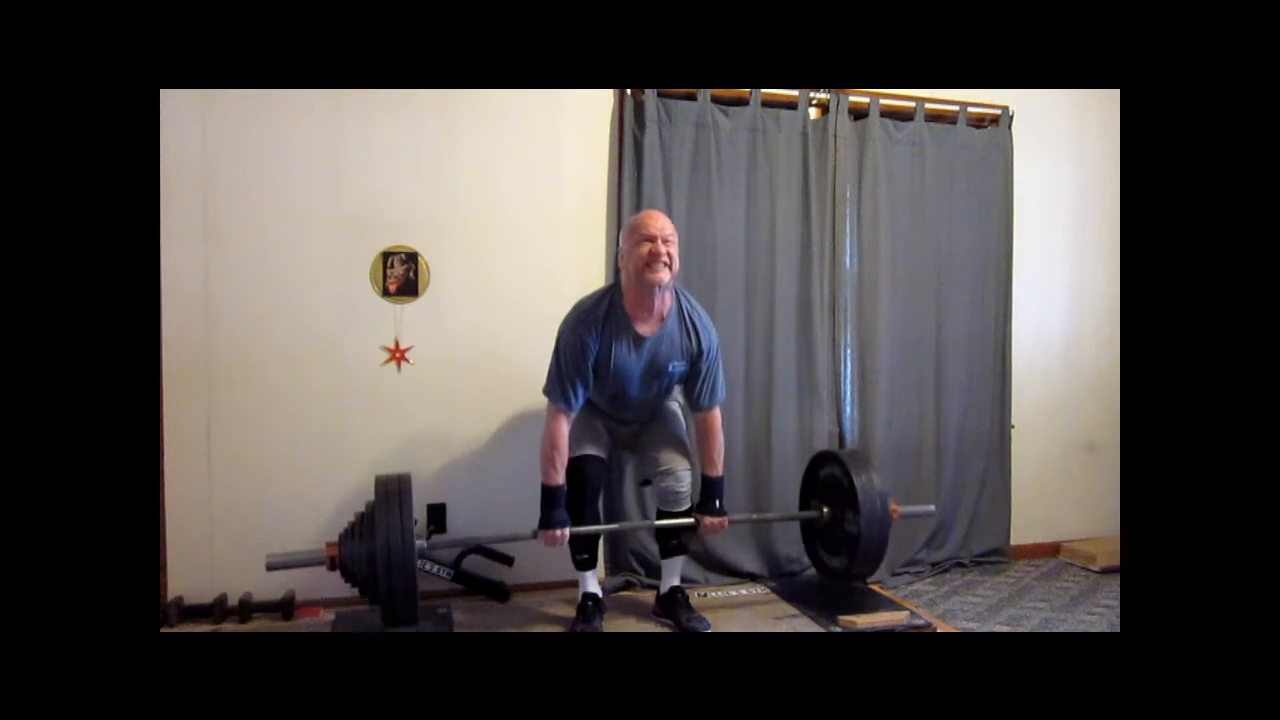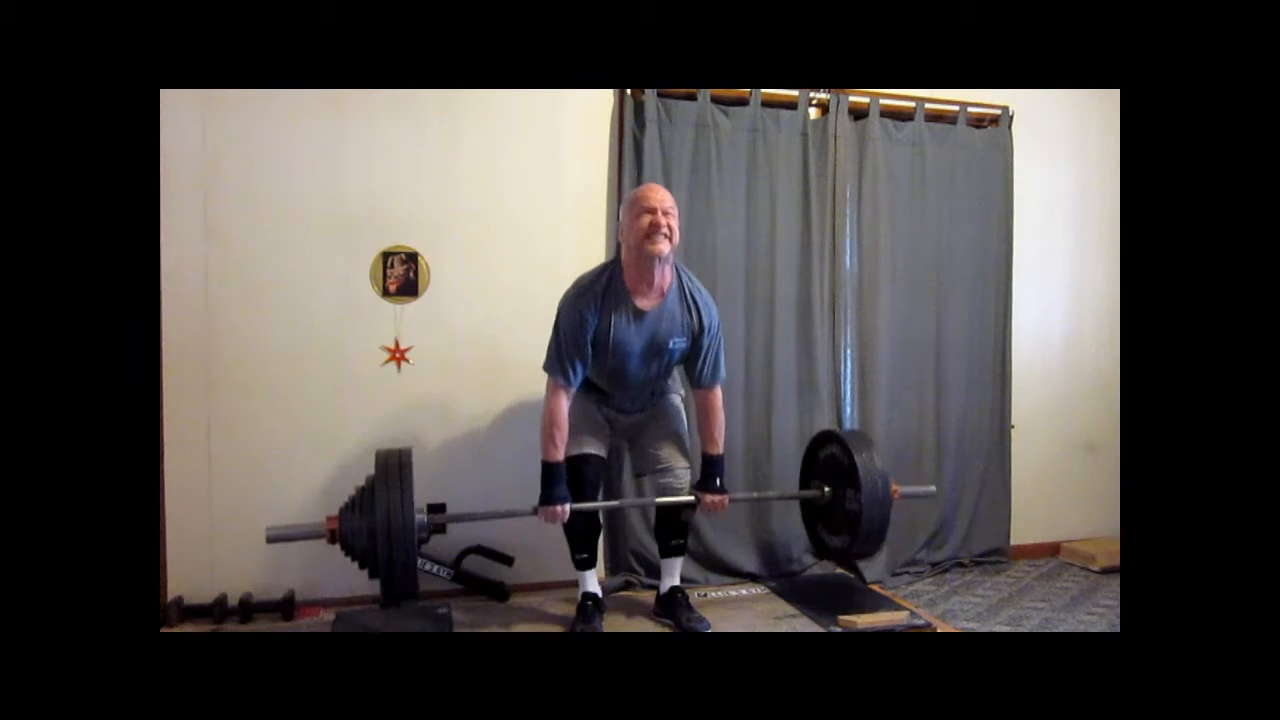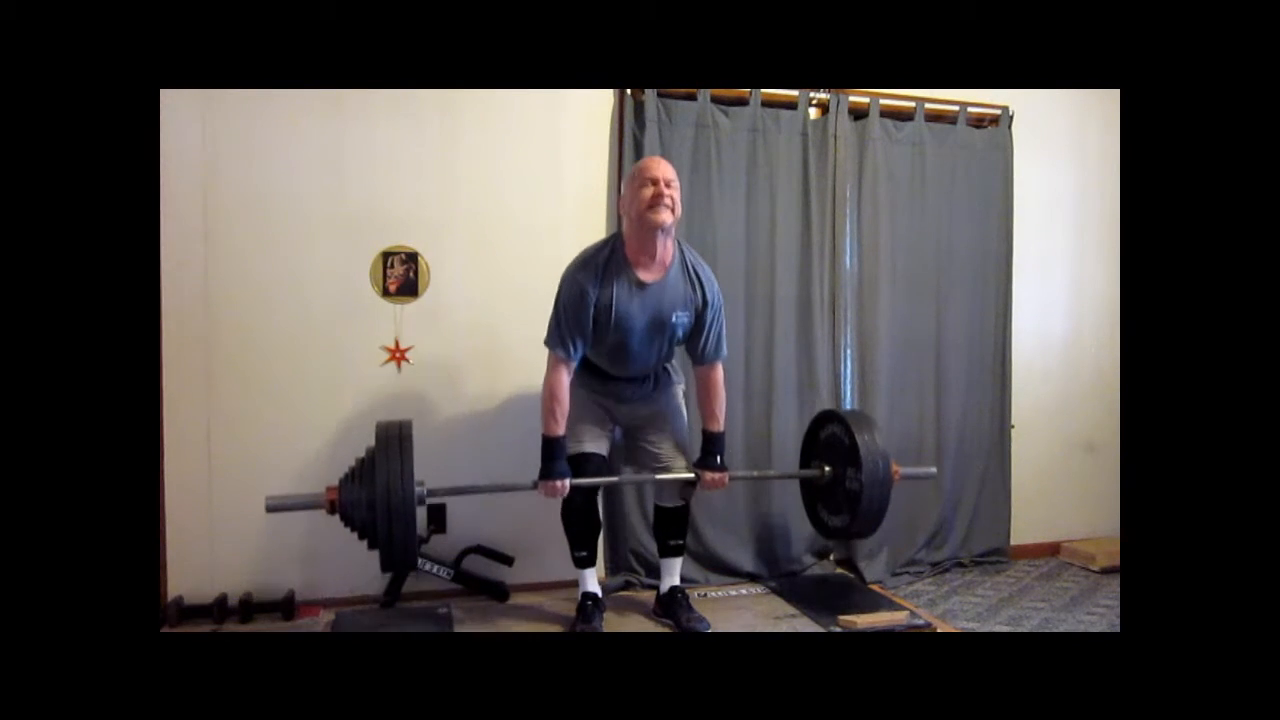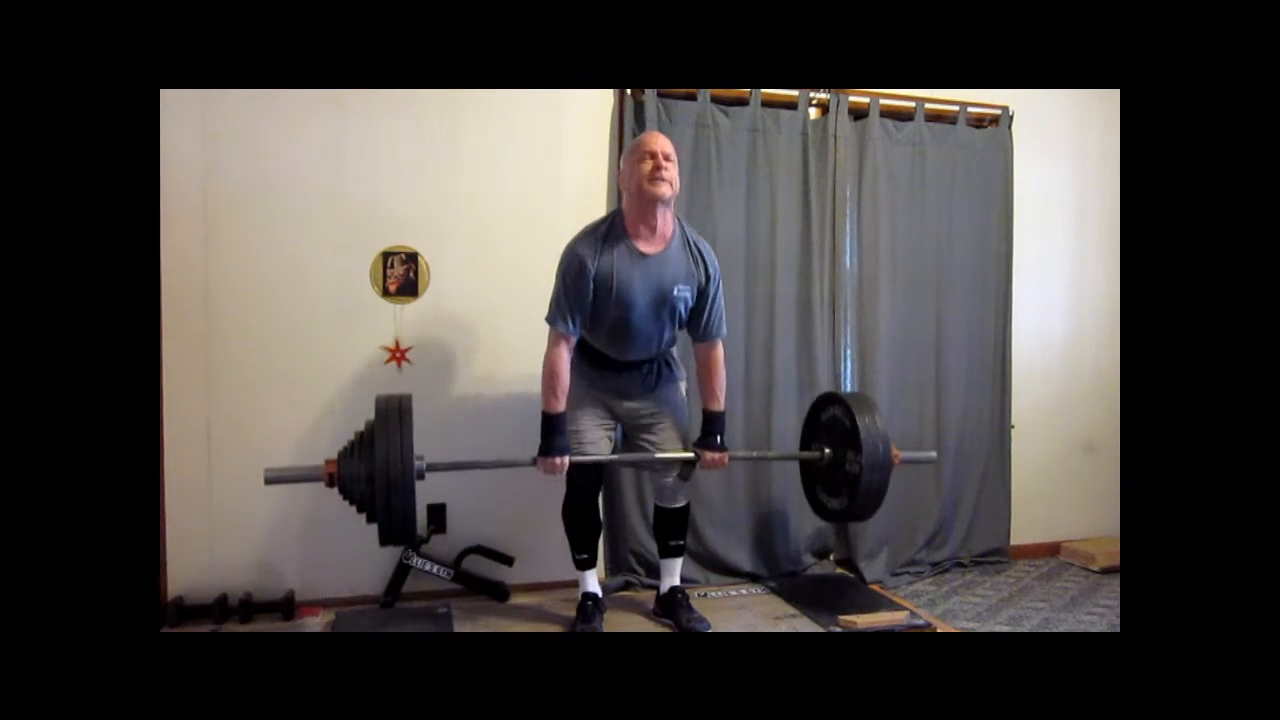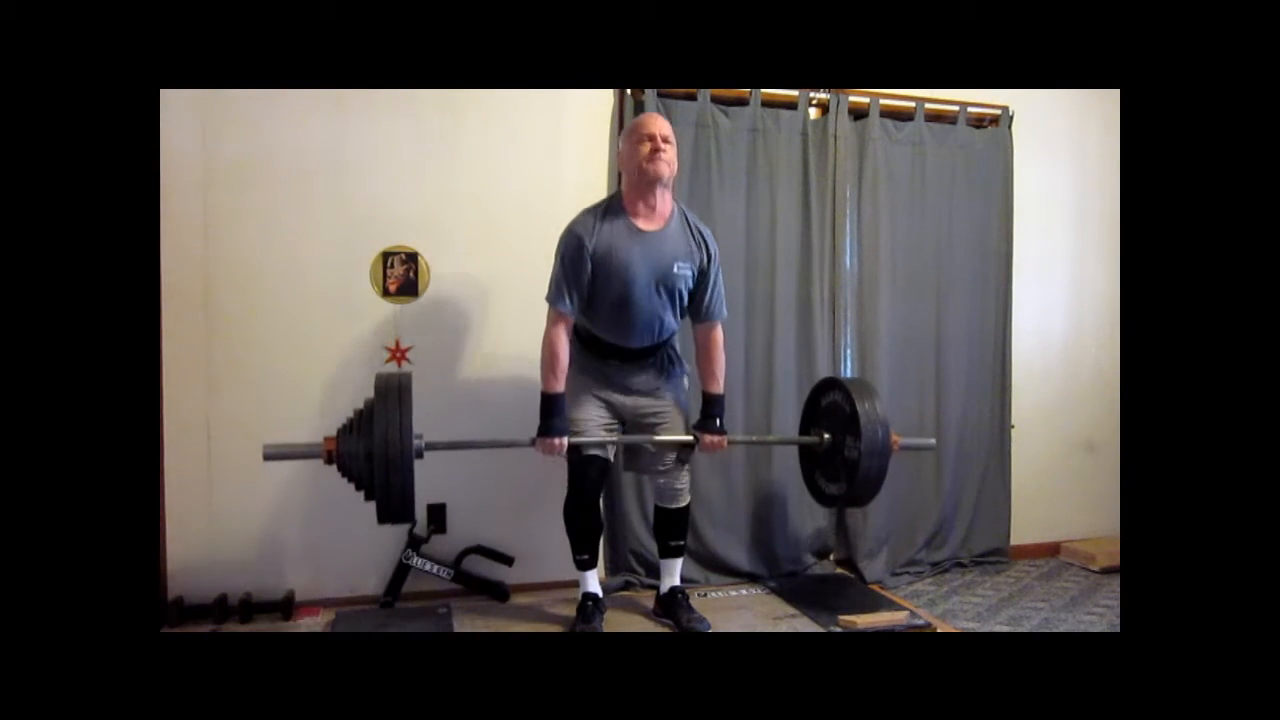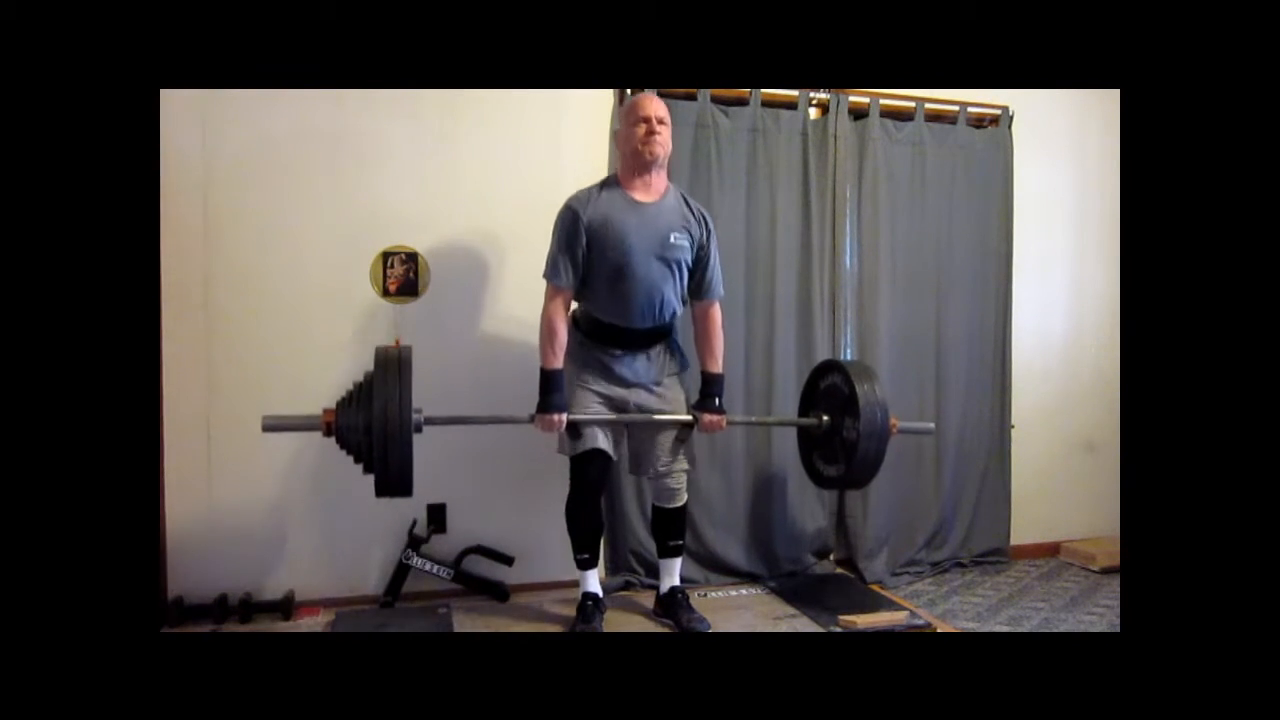
dt=0.2s
person 1, frame 1
left shoulder: (696, 325)
right shoulder: (587, 320)
left elbow: (707, 414)
right elbow: (560, 416)
left wrist: (713, 496)
right wrist: (552, 507)
left hip: (656, 409)
right hip: (592, 411)
left knee: (678, 481)
right knee: (584, 480)
left ankle: (670, 593)
right ankle: (590, 597)
person 1, frame 2
left shoulder: (697, 303)
right shoulder: (587, 297)
left elbow: (708, 392)
right elbow: (559, 392)
left wrist: (713, 475)
right wrist: (552, 484)
left hip: (656, 397)
right hip: (591, 397)
left knee: (677, 480)
right knee: (582, 481)
left ankle: (670, 593)
right ankle: (590, 596)
person 1, frame 3
left shoulder: (699, 279)
right shoulder: (587, 273)
left elbow: (709, 369)
right elbow: (560, 368)
left wrist: (714, 452)
right wrist: (552, 458)
left hip: (655, 384)
right hip: (591, 384)
left knee: (676, 477)
right knee: (582, 479)
left ankle: (671, 592)
right ankle: (589, 596)
person 1, frame 4
left shoulder: (699, 257)
right shoulder: (588, 251)
left elbow: (710, 348)
right elbow: (560, 345)
left wrist: (714, 430)
right wrist: (552, 435)
left hip: (657, 377)
right hip: (591, 376)
left knee: (674, 479)
right knee: (582, 481)
left ankle: (670, 592)
right ankle: (590, 596)
person 1, frame 5
left shoulder: (698, 239)
right shoulder: (588, 232)
left elbow: (709, 330)
right elbow: (558, 326)
left wrist: (713, 413)
right wrist: (552, 415)
left hip: (659, 371)
right hip: (592, 372)
left knee: (675, 481)
right knee: (585, 481)
left ankle: (670, 592)
right ankle: (590, 596)
person 1, frame 6
left shoulder: (694, 217)
right shoulder: (585, 209)
left elbow: (707, 309)
right elbow: (556, 303)
left wrist: (712, 391)
right wrist: (551, 390)
left hip: (660, 364)
right hip: (592, 362)
left knee: (672, 481)
right knee: (588, 479)
left ankle: (670, 592)
right ankle: (590, 596)
